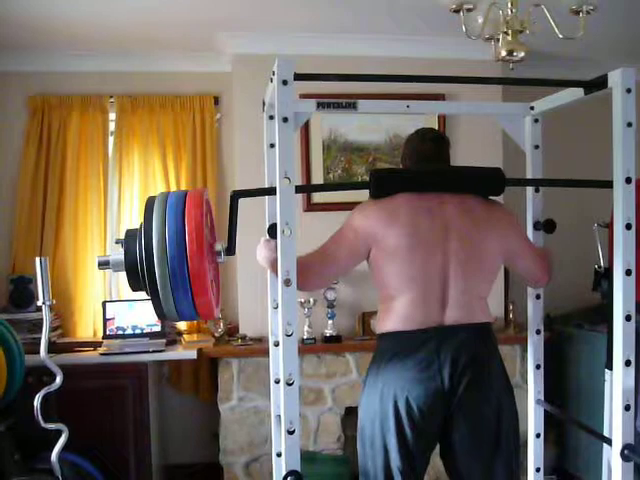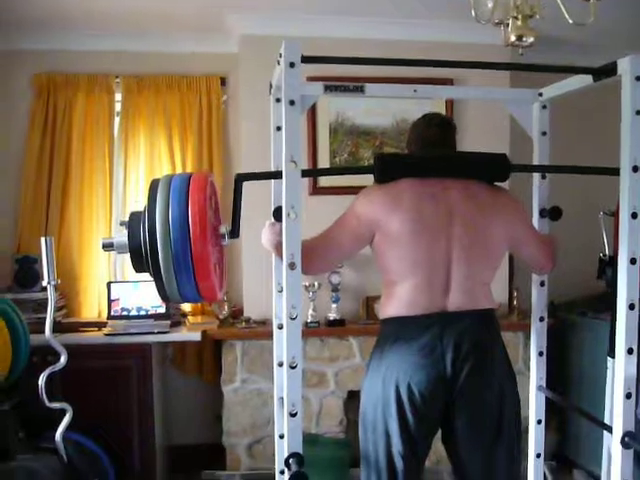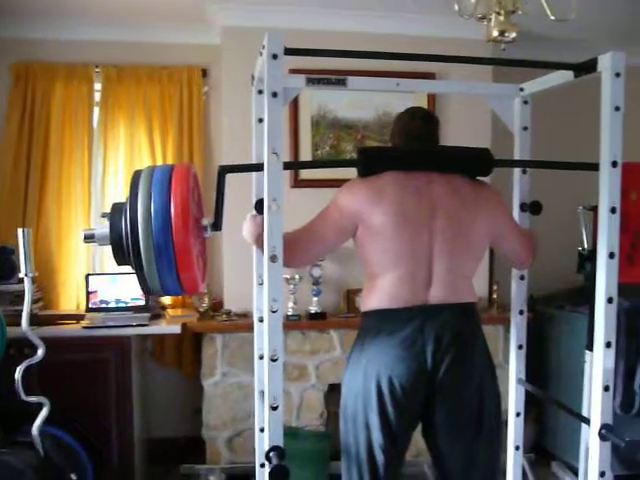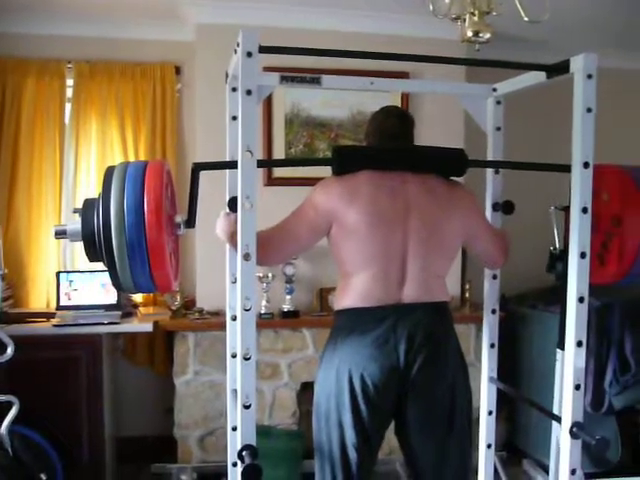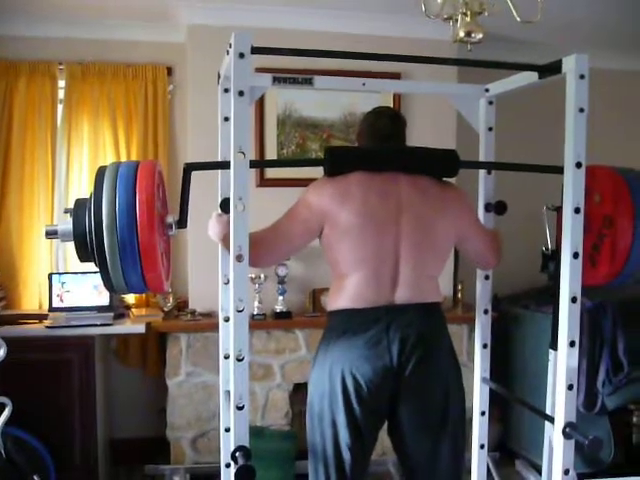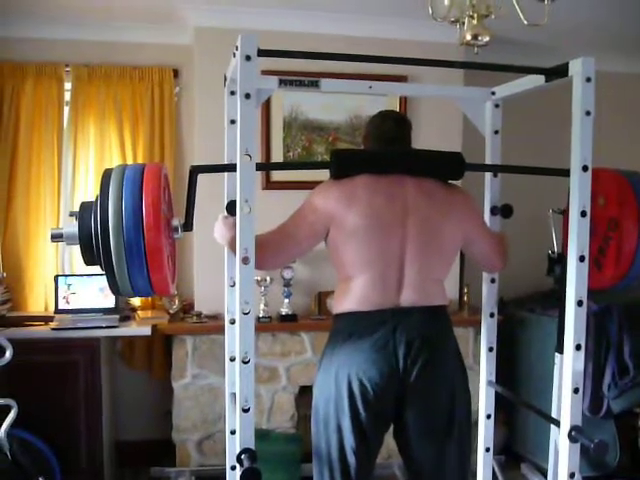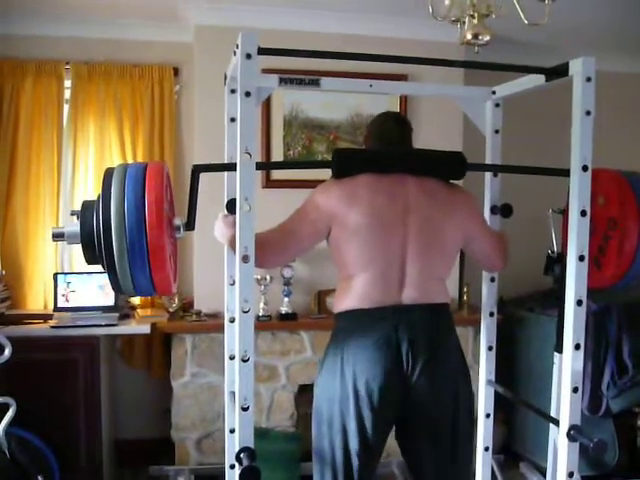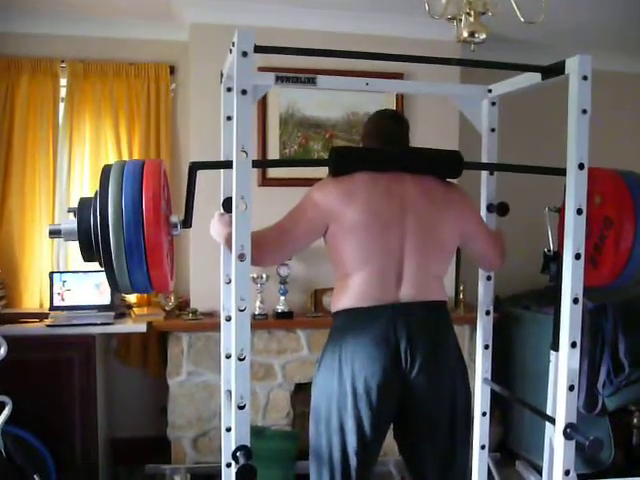
dt=0.4s
person 1, frame 1
left shoulder: (377, 215)
right shoulder: (493, 215)
left elbow: (308, 275)
right elbow: (540, 275)
left wrist: (271, 258)
right wrist: (544, 246)
left hip: (404, 360)
right hip: (477, 357)
person 1, frame 2
left shoulder: (381, 200)
right shoulder: (498, 201)
left elbow: (312, 259)
right elbow: (544, 261)
left wrist: (274, 240)
right wrist: (549, 231)
left hip: (406, 346)
right hip: (479, 342)
person 1, frame 3
left shoulder: (364, 193)
right shoulder: (481, 196)
left elbow: (295, 252)
right elbow: (524, 256)
left wrist: (256, 234)
right wrist: (530, 226)
left hip: (387, 339)
right hip: (461, 336)
person 1, frame 4
left shoulder: (339, 191)
right shoulder: (454, 195)
left elbow: (269, 250)
right elbow: (496, 256)
left wrist: (230, 232)
right wrist: (500, 225)
left hip: (361, 338)
right hip: (433, 336)
person 1, frame 5
left shoulder: (331, 192)
right shoulder: (446, 196)
left elbow: (261, 251)
right elbow: (489, 256)
left wrist: (222, 232)
right wrist: (493, 226)
left hip: (354, 339)
right hip: (426, 337)
person 1, frame 6
left shoulder: (337, 195)
right shoulder: (453, 198)
left elbow: (267, 254)
right elbow: (496, 260)
left wrist: (228, 236)
right wrist: (500, 227)
left hip: (360, 342)
right hip: (432, 341)
person 1, frame 7
left shoulder: (339, 194)
right shoulder: (454, 198)
left elbow: (268, 252)
right elbow: (496, 259)
left wrist: (228, 234)
right wrist: (500, 228)
left hip: (362, 340)
right hip: (435, 338)
person 1, frame 8
left shoulder: (336, 192)
right shoulder: (450, 196)
left elbow: (264, 250)
right elbow: (494, 258)
left wrist: (224, 232)
right wrist: (495, 227)
left hip: (360, 339)
right hip: (432, 336)
